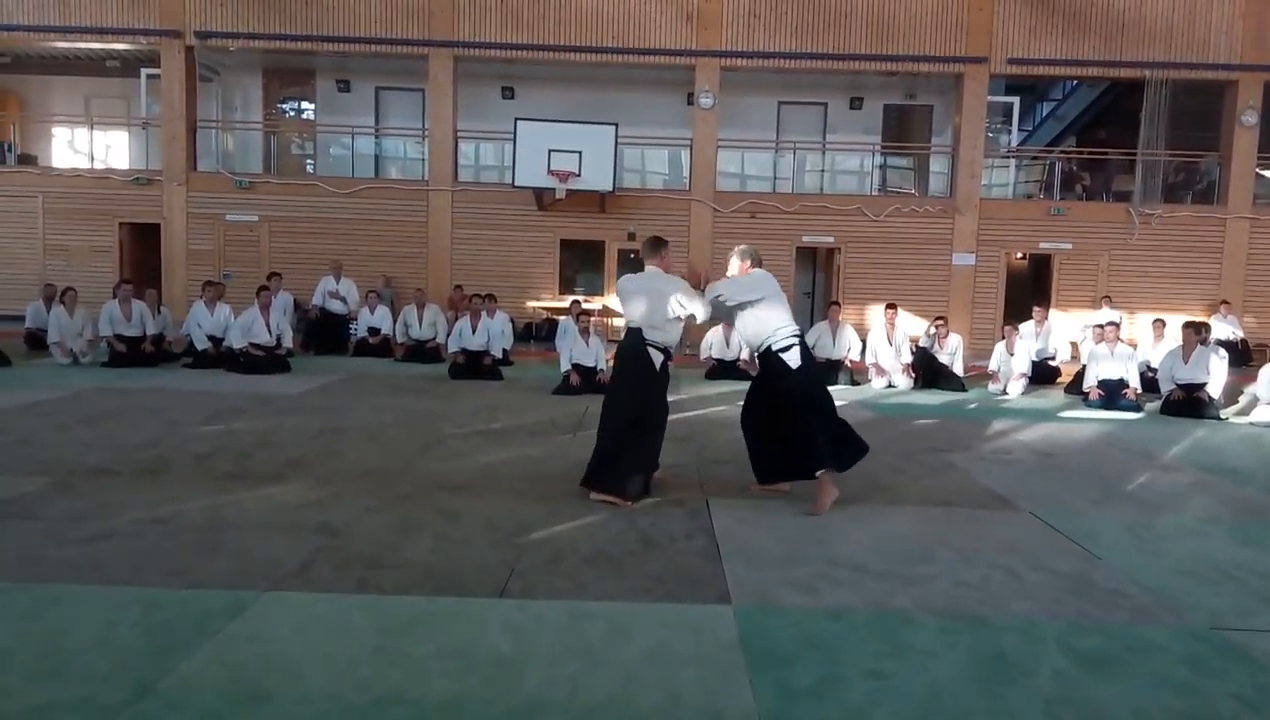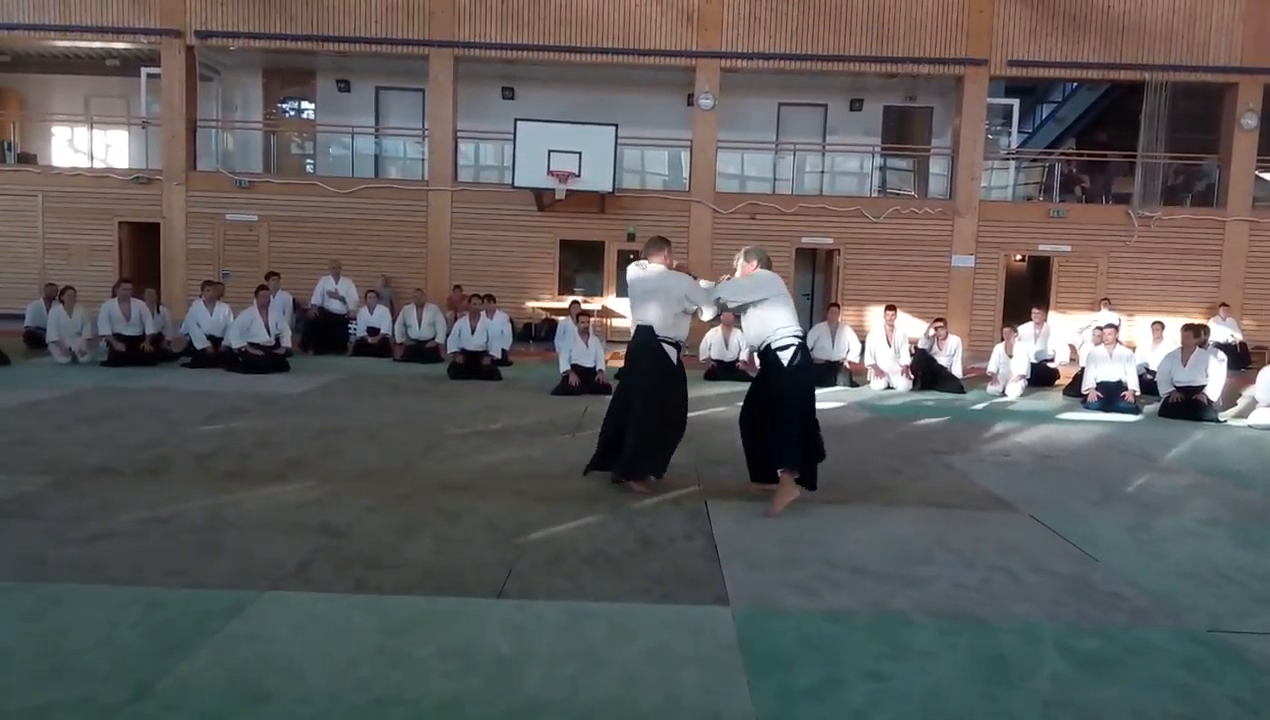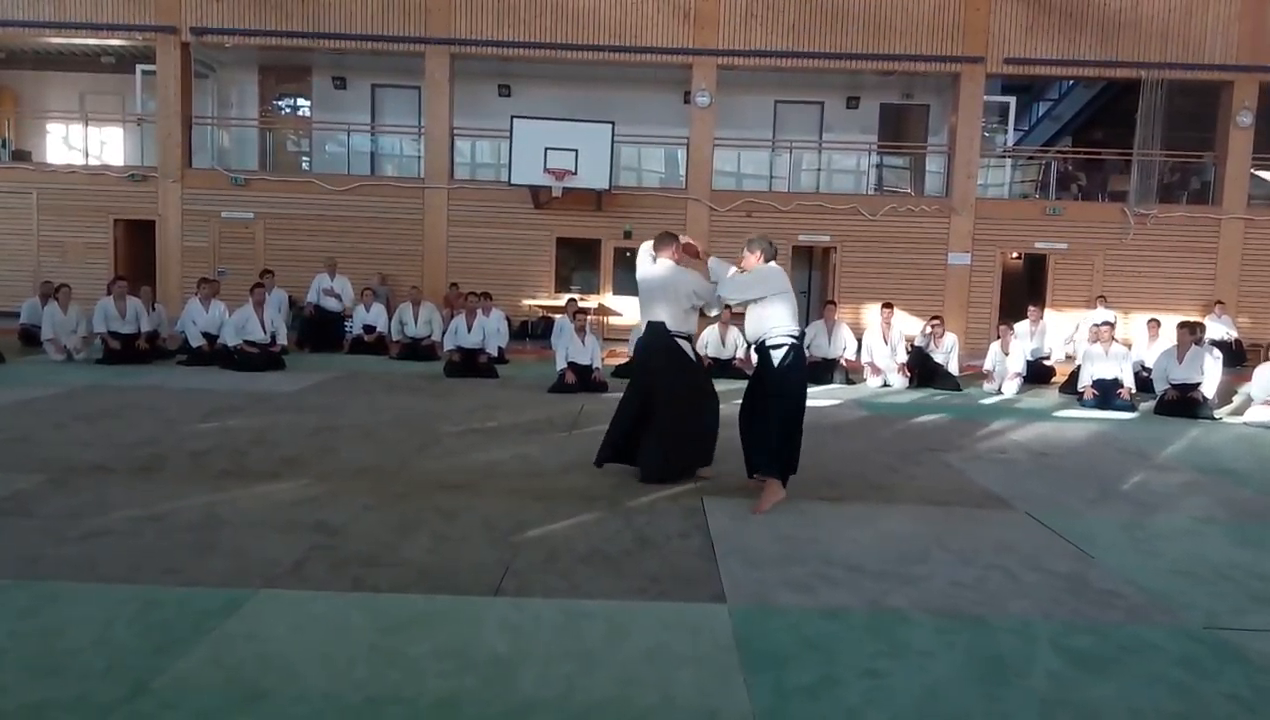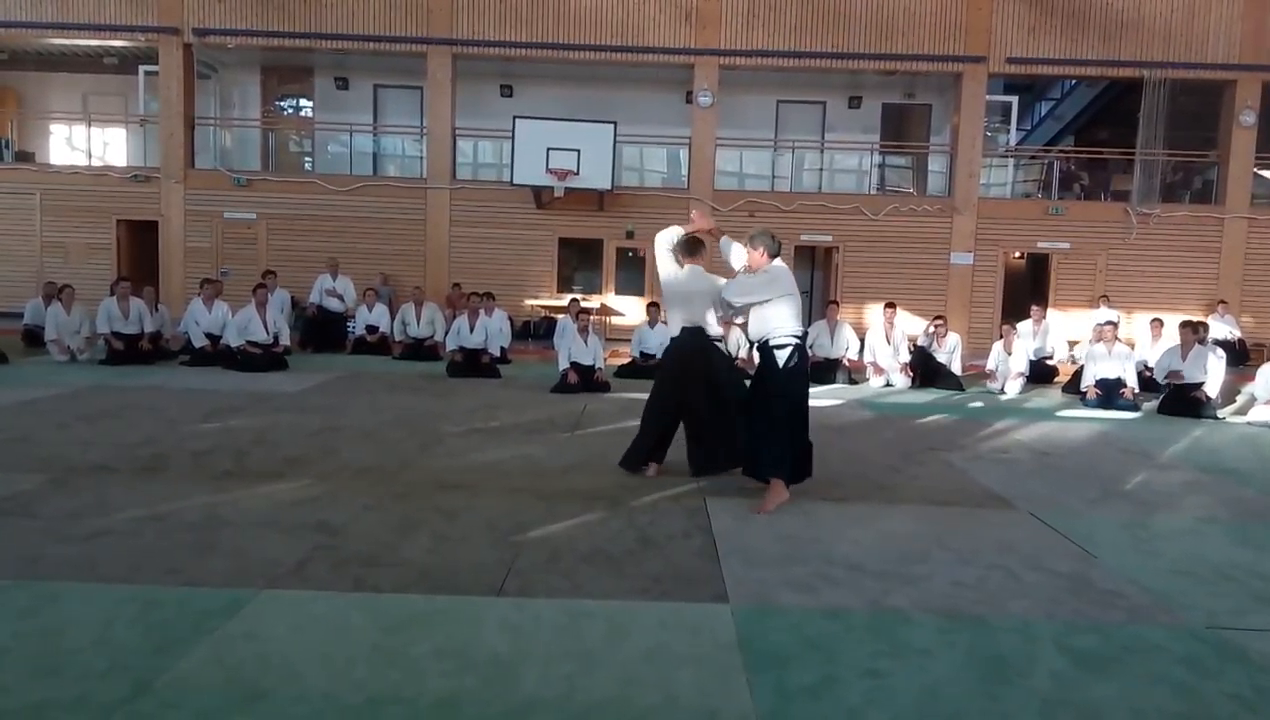
dt=0.2s
person 1, frame 1
left shoulder: (760, 279)
right shoulder: (745, 294)
left elbow: (719, 292)
left wrist: (709, 288)
left hip: (788, 355)
right hip: (771, 360)
left knee: (801, 416)
right knee: (755, 418)
left ankle: (826, 482)
right ankle: (777, 477)
person 1, frame 2
left shoulder: (767, 280)
right shoulder: (760, 285)
left elbow: (727, 293)
right elbow: (726, 294)
left wrist: (732, 281)
left hip: (787, 356)
right hip: (775, 358)
left knee: (780, 416)
right knee: (754, 417)
left ankle: (788, 482)
right ankle: (773, 477)
person 1, frame 3
left shoulder: (771, 275)
right shoulder: (765, 277)
left elbow: (727, 289)
right elbow: (730, 274)
left wrist: (733, 277)
right wrist: (702, 256)
left hip: (781, 354)
right hip: (775, 355)
left knee: (768, 416)
right knee: (754, 415)
left ankle: (772, 485)
right ankle: (769, 476)
person 1, frame 4
left shoulder: (775, 276)
right shoulder: (771, 273)
left elbow: (732, 293)
right elbow: (735, 252)
left wrist: (740, 277)
right wrist: (717, 233)
left hip: (784, 355)
right hip: (776, 354)
left knee: (774, 417)
right knee: (760, 414)
left ankle: (779, 485)
right ankle: (773, 475)
person 2, frame 1
left shoulder: (627, 282)
right shoulder: (675, 285)
right elbow: (704, 313)
right wrist: (691, 292)
left hip: (628, 349)
right hip: (650, 357)
left knee: (623, 414)
right knee: (640, 421)
left ankle: (638, 473)
right ankle: (608, 486)
person 2, frame 2
left shoulder: (634, 275)
right shoulder: (682, 282)
right elbow: (709, 310)
left hip: (639, 347)
right hip: (663, 352)
left knee: (630, 408)
right knee: (665, 415)
left ankle: (623, 466)
right ankle: (635, 471)
person 2, frame 3
left shoulder: (645, 271)
right shoulder: (691, 277)
left elbow: (645, 247)
right elbow: (714, 306)
left wrist: (669, 240)
left hip: (648, 345)
right hip: (675, 348)
left knee: (638, 404)
right knee: (697, 407)
left ankle: (640, 461)
right ankle: (684, 465)
person 2, frame 4
left shoulder: (671, 277)
right shoulder: (718, 284)
left elbow: (662, 241)
left wrist: (690, 228)
left hip: (677, 351)
right hip: (711, 352)
left knee: (662, 408)
right knee: (727, 410)
left ankle: (649, 462)
